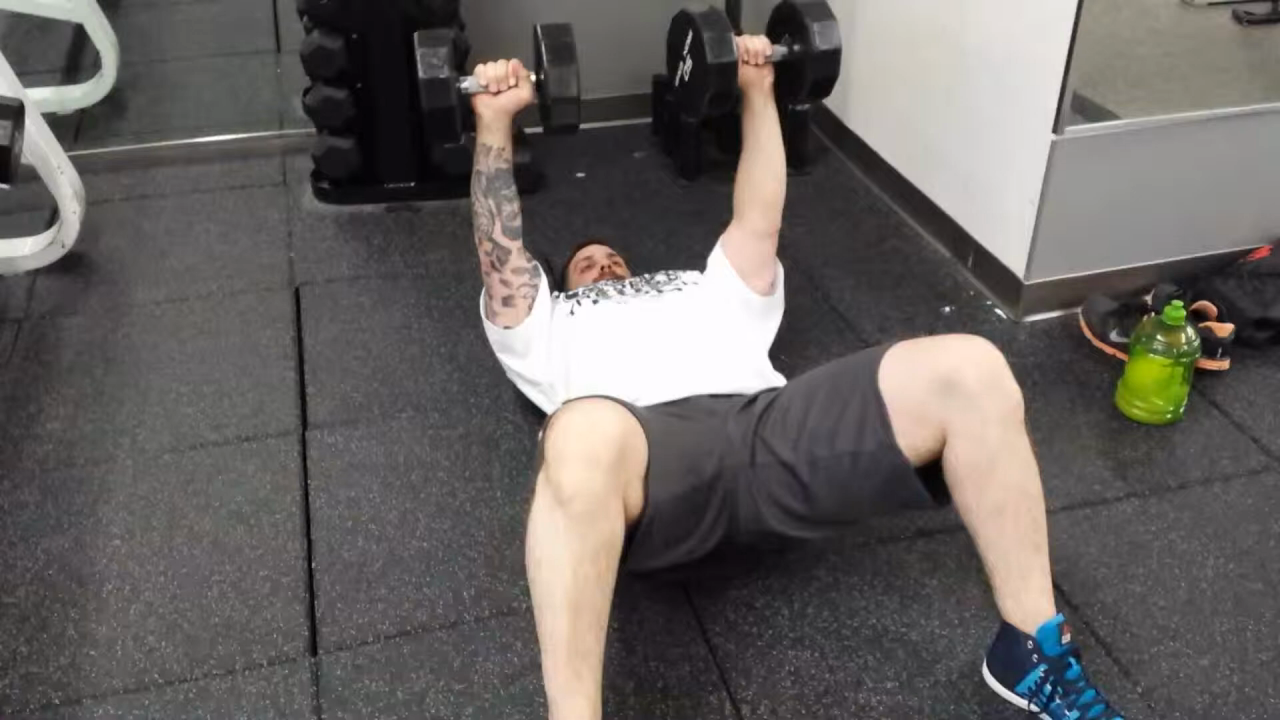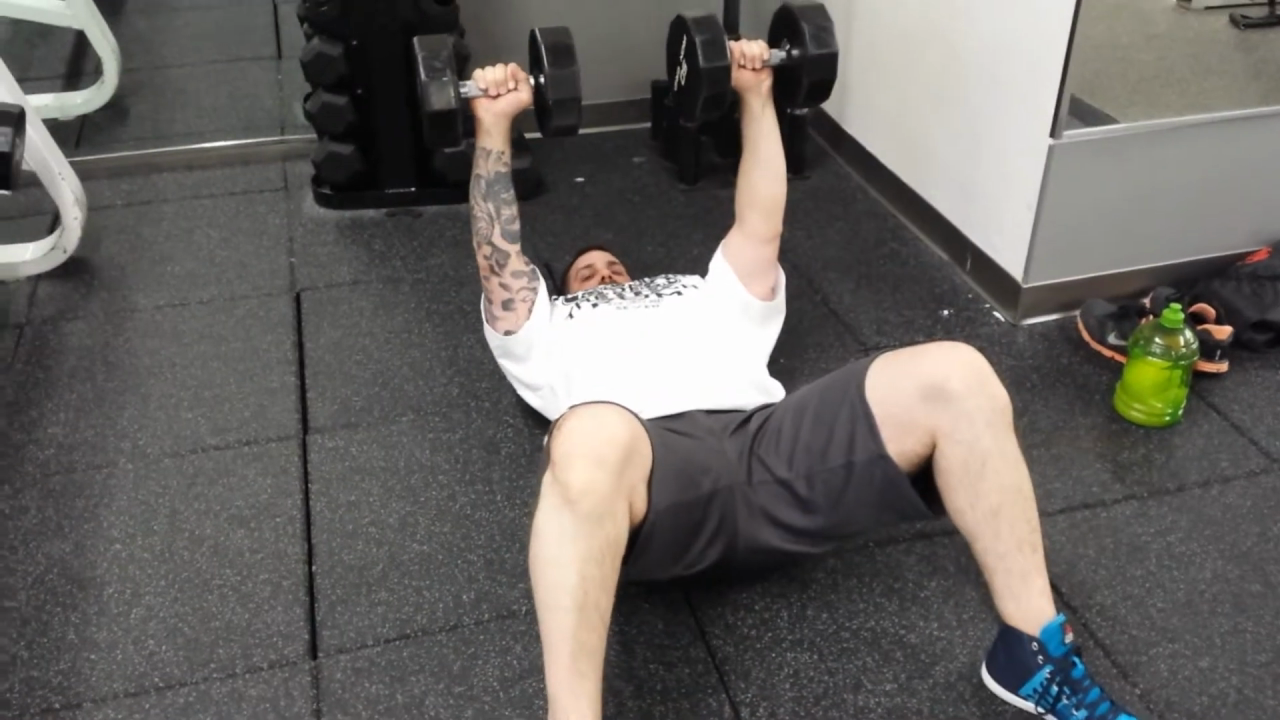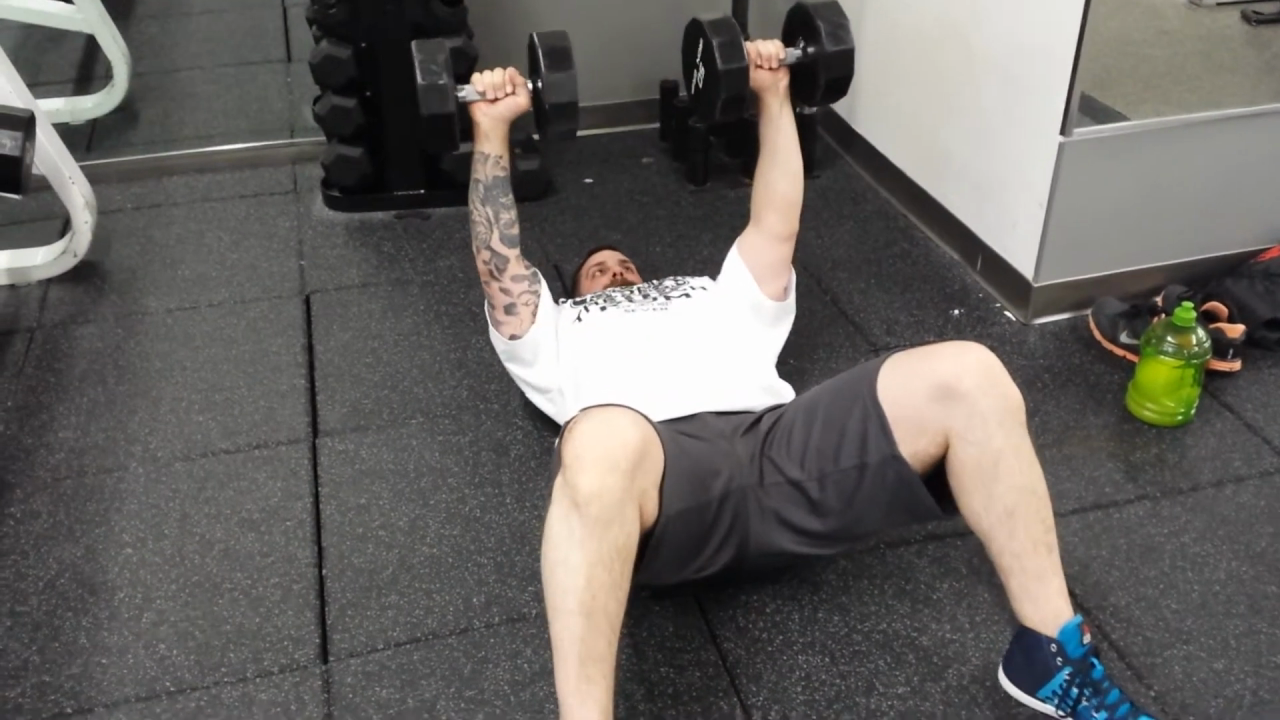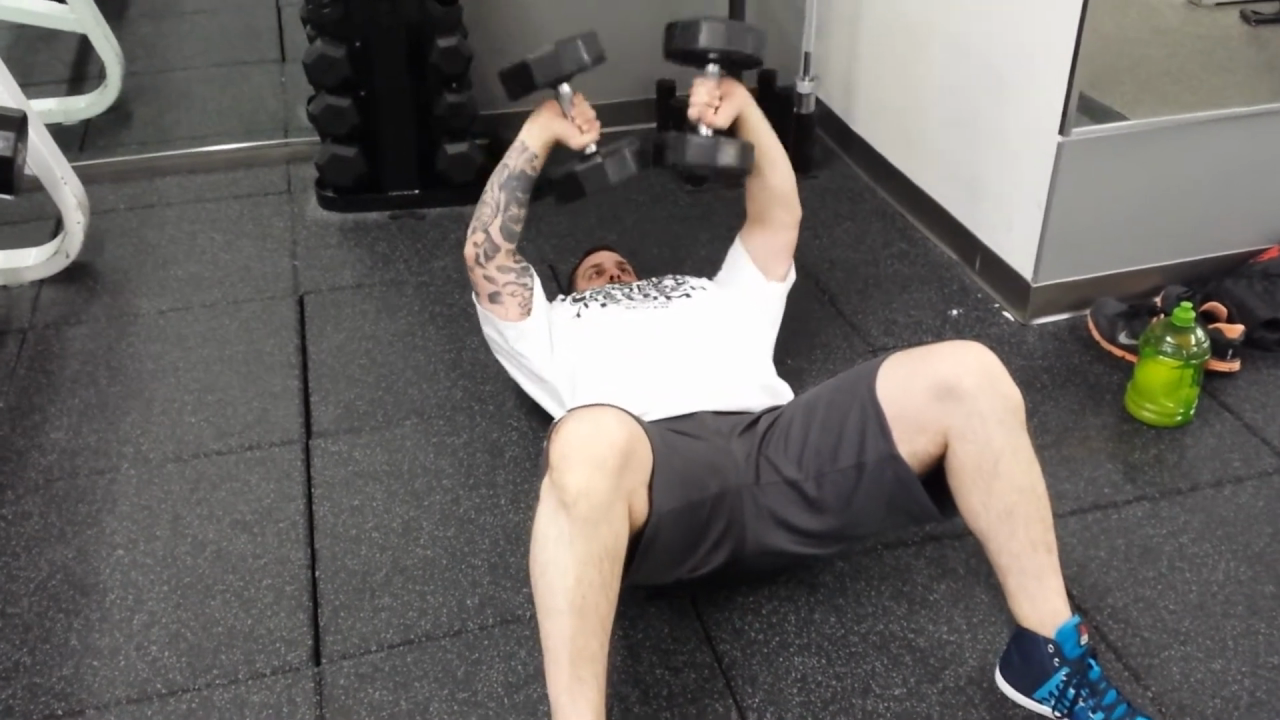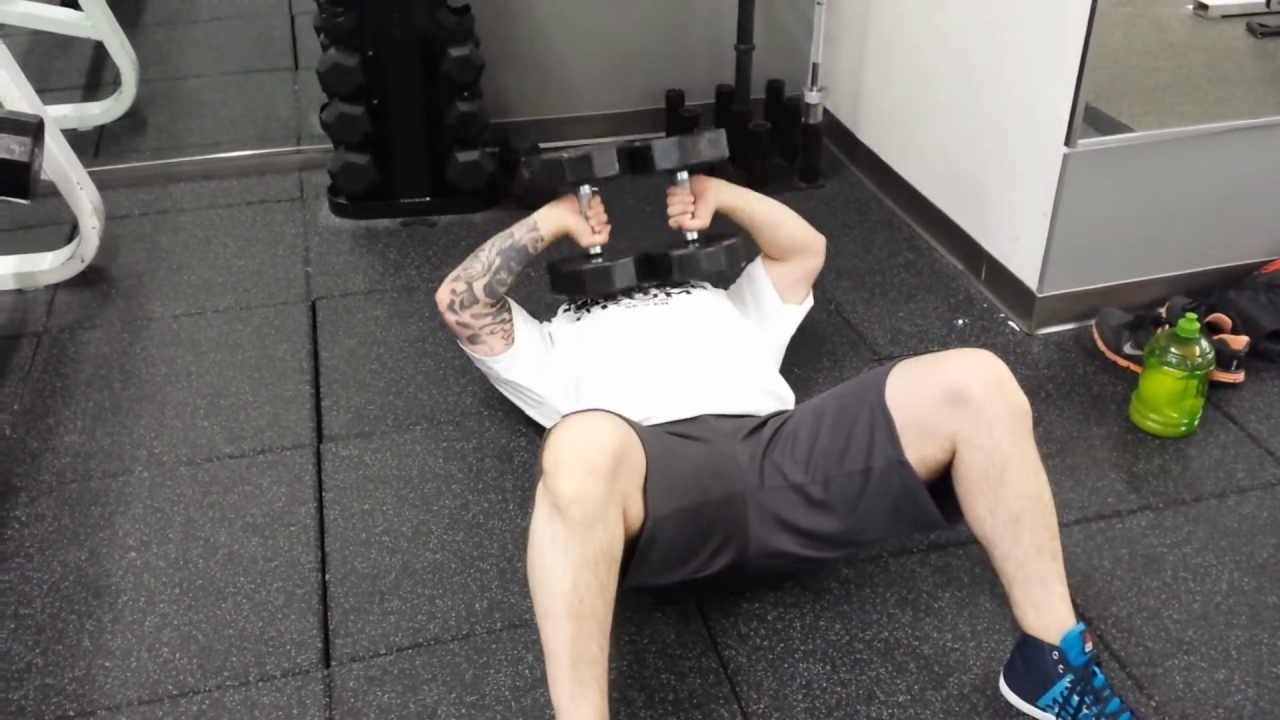
dt=1s
person 1, frame 1
left shoulder: (708, 295)
right shoulder: (549, 325)
left elbow: (759, 223)
right elbow: (501, 253)
left wrist: (757, 92)
right wrist: (494, 120)
left hip: (771, 429)
right hip: (648, 449)
left knee: (969, 371)
right knee: (584, 439)
left ankle: (1034, 648)
person 1, frame 2
left shoulder: (708, 298)
right shoulder: (551, 330)
left elbow: (760, 229)
right elbow: (499, 259)
left wrist: (755, 98)
right wrist: (493, 125)
left hip: (770, 444)
right hip: (647, 465)
left knee: (955, 377)
right knee: (592, 440)
left ankle: (1034, 649)
person 1, frame 3
left shoulder: (716, 299)
right shoulder: (559, 330)
left elbow: (775, 227)
right elbow: (498, 263)
left wrist: (772, 98)
right wrist: (490, 128)
left hip: (781, 447)
right hip: (657, 469)
left knee: (967, 377)
right knee: (603, 445)
left ankle: (1052, 650)
person 1, frame 4
left shoulder: (715, 296)
right shoulder: (557, 326)
left elbow: (778, 220)
right elbow: (486, 254)
left wrist: (743, 110)
right wrist: (538, 133)
left hip: (778, 448)
right hip: (656, 467)
left knee: (966, 376)
right knee: (589, 445)
left ankle: (1049, 651)
person 1, frame 5
left shoulder: (718, 305)
right shoulder: (561, 341)
left elbow: (805, 248)
right elbow: (460, 300)
left wrist: (720, 195)
right wrist: (552, 220)
left hip: (779, 453)
right hip: (657, 472)
left knee: (974, 384)
right knee: (581, 449)
left ankle: (1052, 658)
